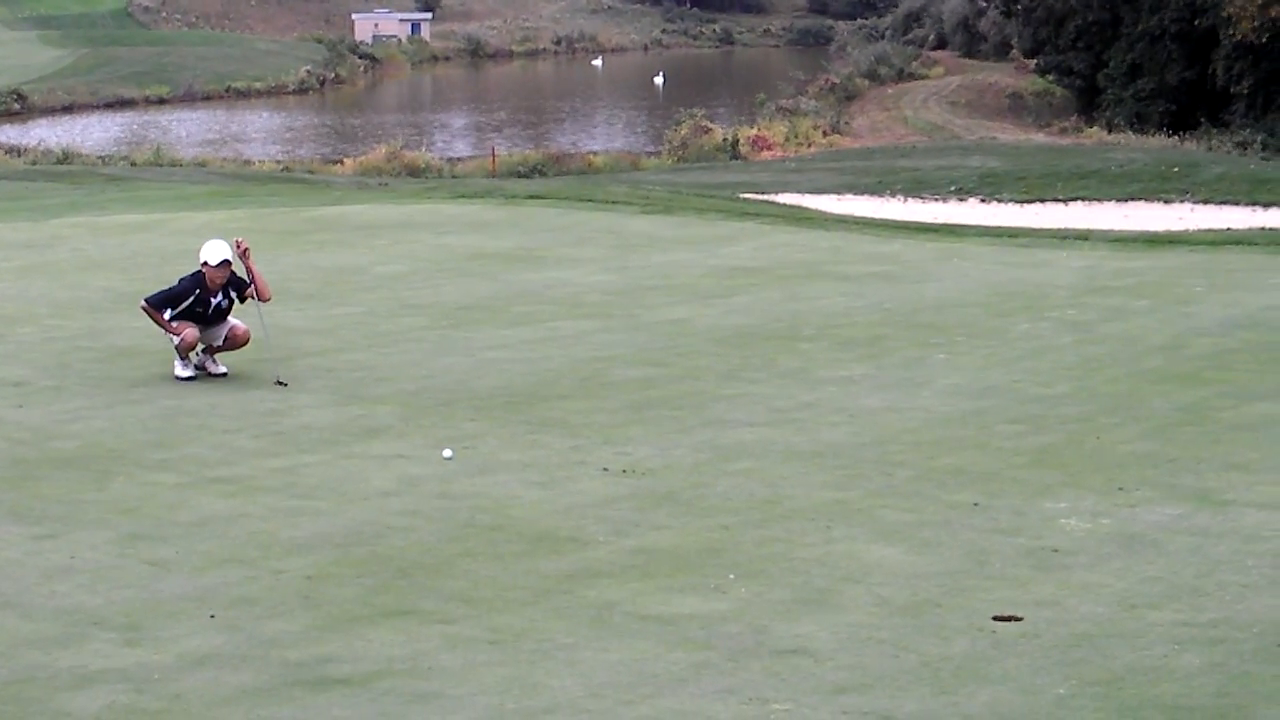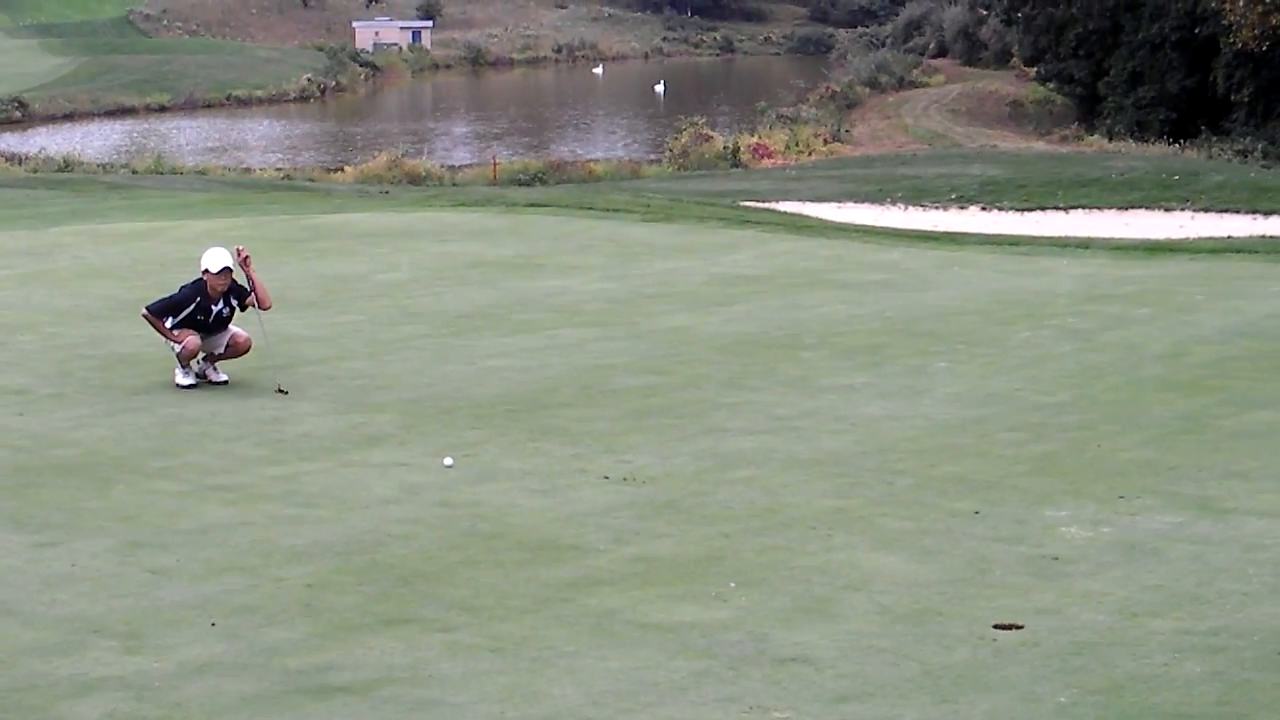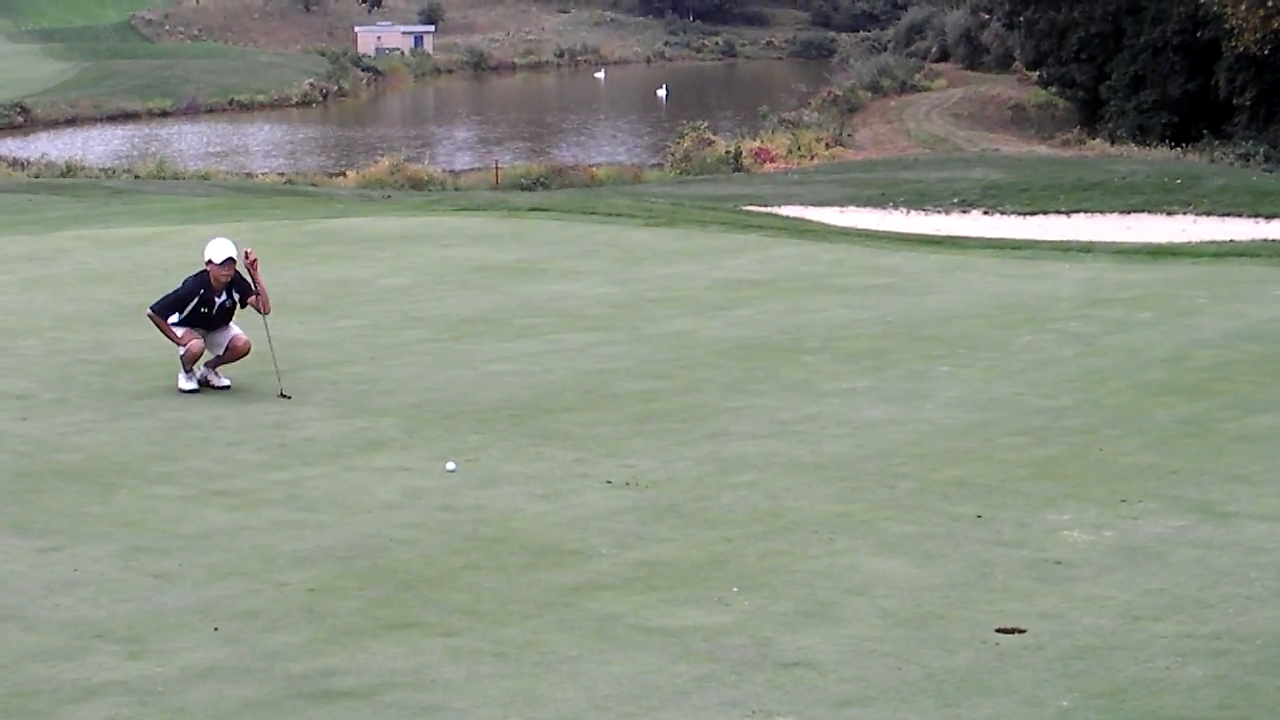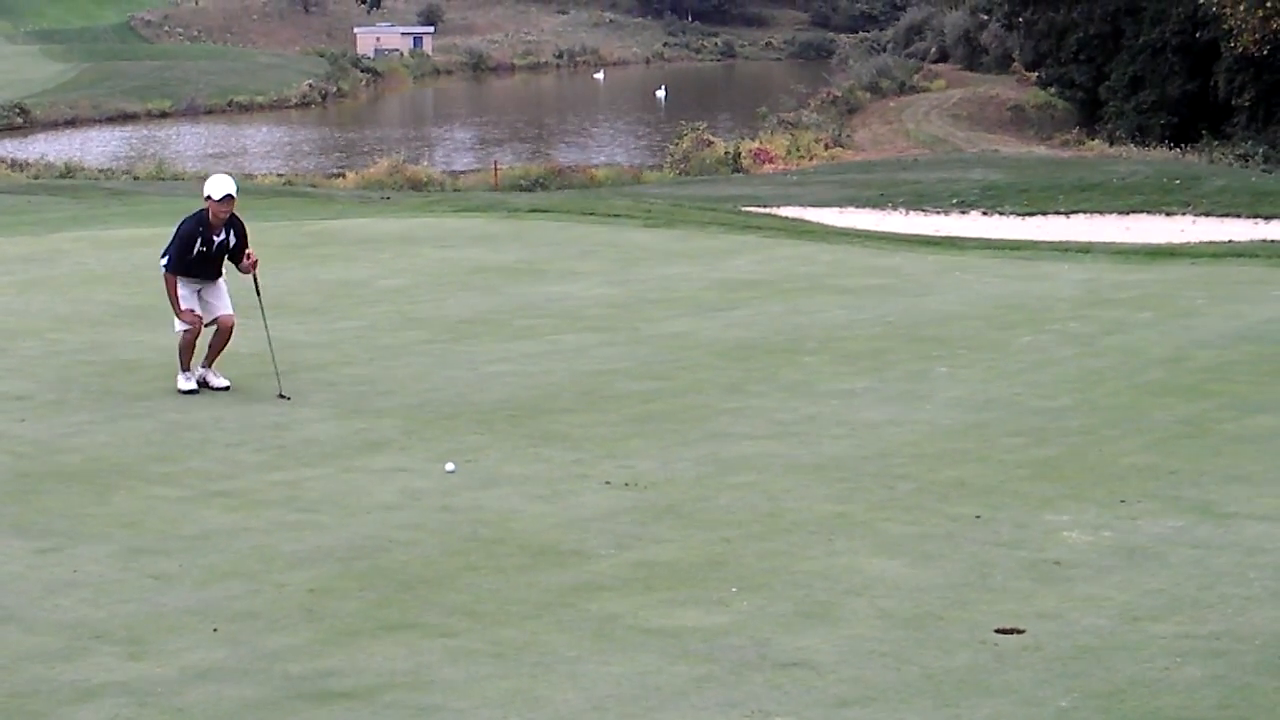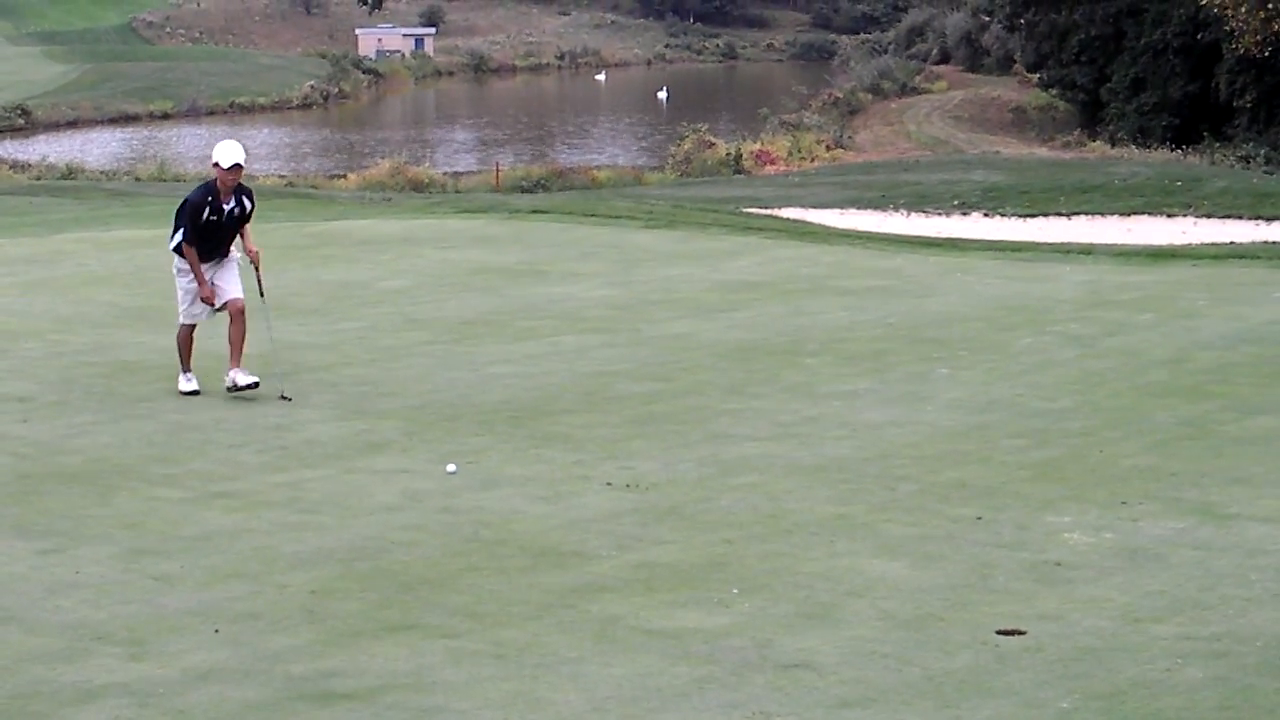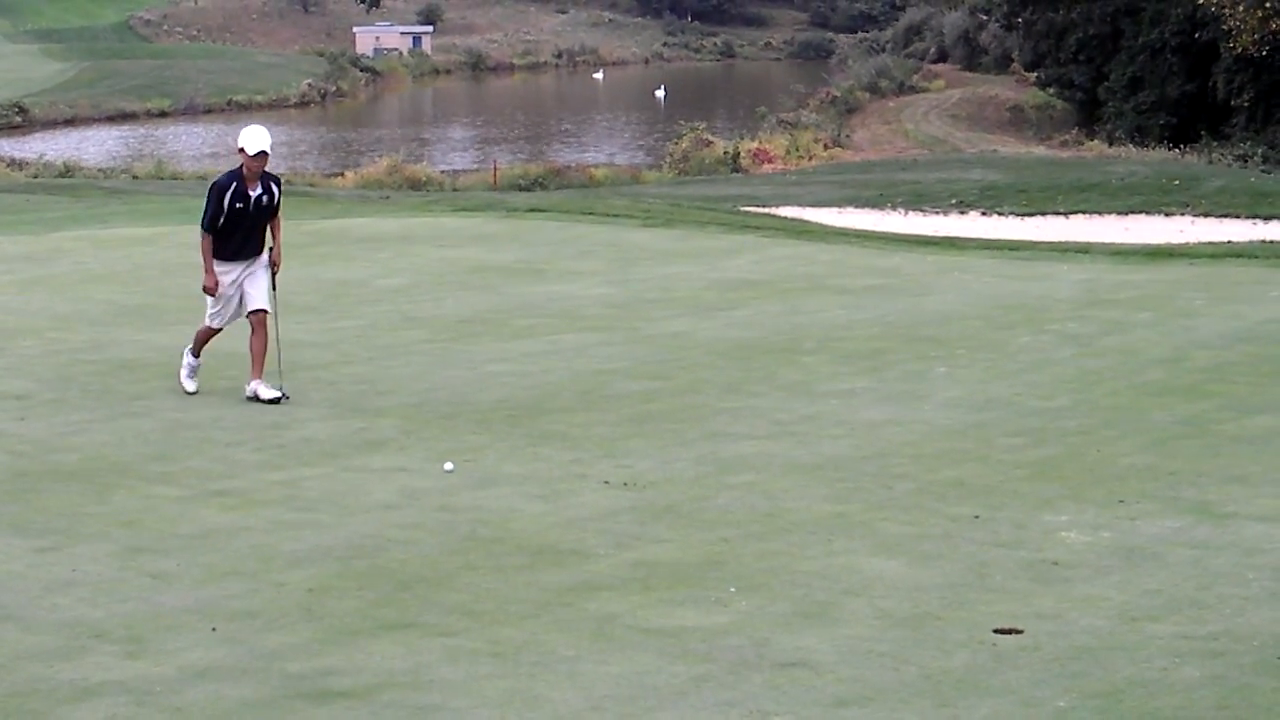
dt=0.3s
person 1, frame 1
left shoulder: (232, 282)
right shoulder: (190, 287)
left elbow: (265, 296)
right elbow: (146, 305)
left wrist: (248, 263)
right wrist: (171, 329)
left hip: (213, 325)
right hip: (183, 323)
left knee: (242, 335)
right knee: (191, 337)
left ankle: (206, 356)
right ankle: (182, 360)
person 1, frame 2
left shoulder: (233, 291)
right shoulder: (190, 295)
left elbow: (265, 304)
right elbow: (147, 313)
left wrist: (249, 271)
right wrist: (172, 337)
left hip: (215, 333)
right hip: (184, 332)
left knee: (243, 342)
right knee: (192, 344)
left ankle: (207, 364)
right ankle: (183, 368)
person 1, frame 3
left shoulder: (237, 283)
right shoulder: (193, 288)
left elbow: (264, 308)
right elbow: (153, 312)
left wrist: (255, 274)
right wrist: (177, 339)
left hip: (217, 327)
right hip: (186, 327)
left knee: (242, 345)
right knee: (195, 347)
left ankle: (208, 369)
right ankle: (186, 373)
person 1, frame 4
left shoulder: (235, 226)
right shoulder: (191, 228)
left elbow: (239, 263)
right elbow: (170, 272)
left wrist: (249, 265)
right wrist: (179, 311)
left hip: (212, 279)
right hip: (182, 278)
left knee: (227, 323)
right knee: (192, 327)
left ankle: (205, 369)
right ankle: (185, 373)
person 1, frame 5
left shoulder: (245, 196)
right shoulder: (198, 200)
right elbow: (188, 245)
left wrist: (248, 244)
right wrist: (202, 283)
left hip: (224, 259)
right hip: (191, 262)
left knee: (237, 308)
right knee: (189, 322)
left ankle: (235, 373)
right ankle: (186, 374)
person 1, frame 6
left shoulder: (273, 185)
right shoulder: (224, 186)
right elbow: (207, 231)
left wrist: (276, 246)
right wrist: (209, 273)
left hip: (255, 261)
right hip: (222, 263)
left knee: (259, 318)
right knee: (216, 324)
left ankle: (255, 384)
right ankle: (192, 356)
